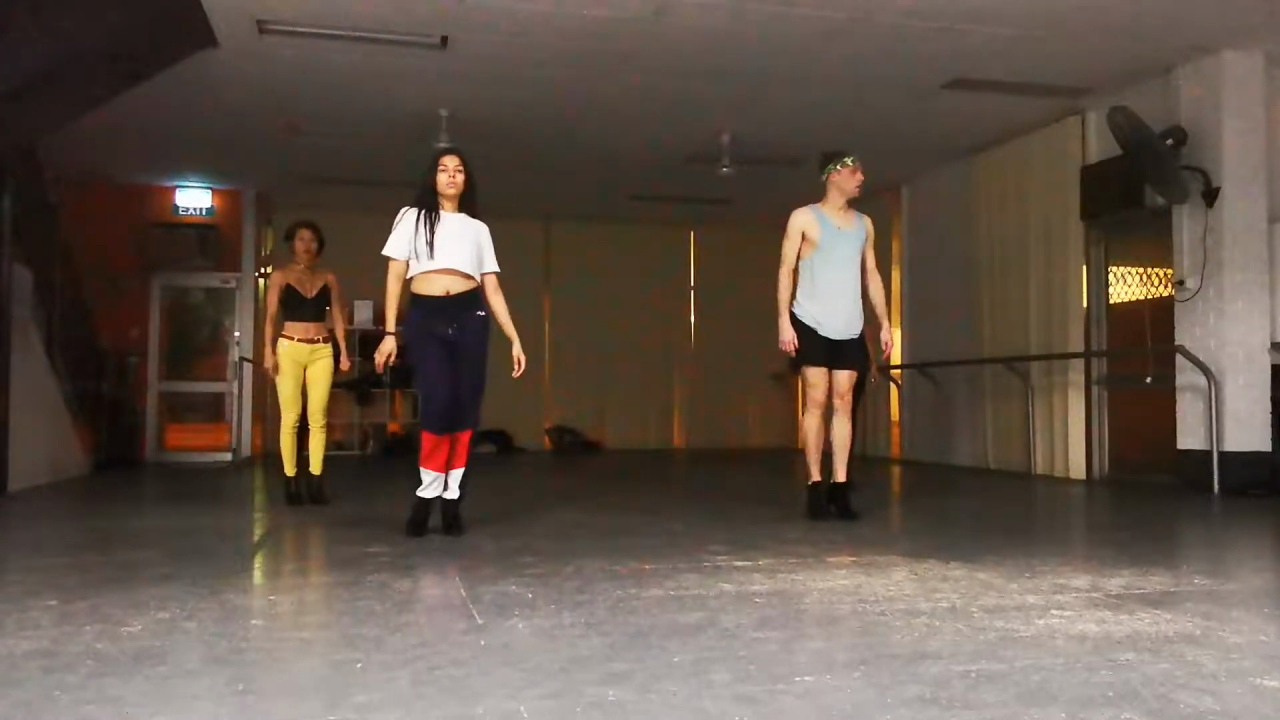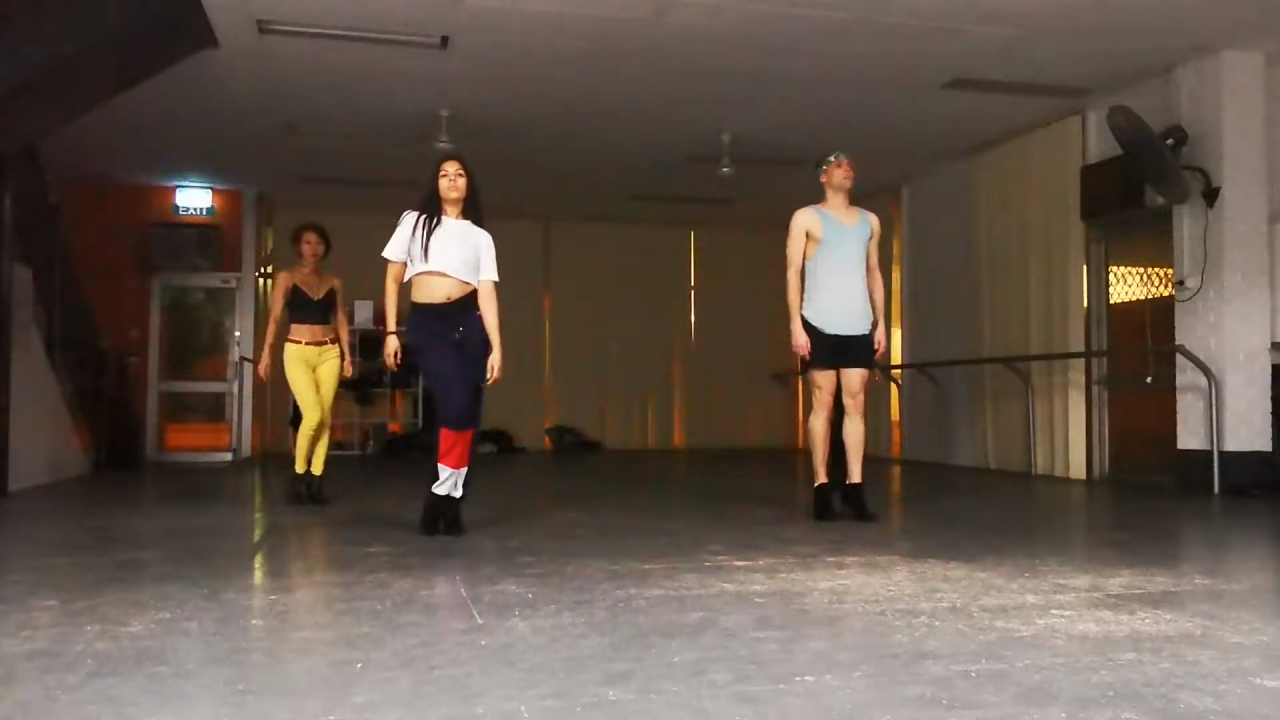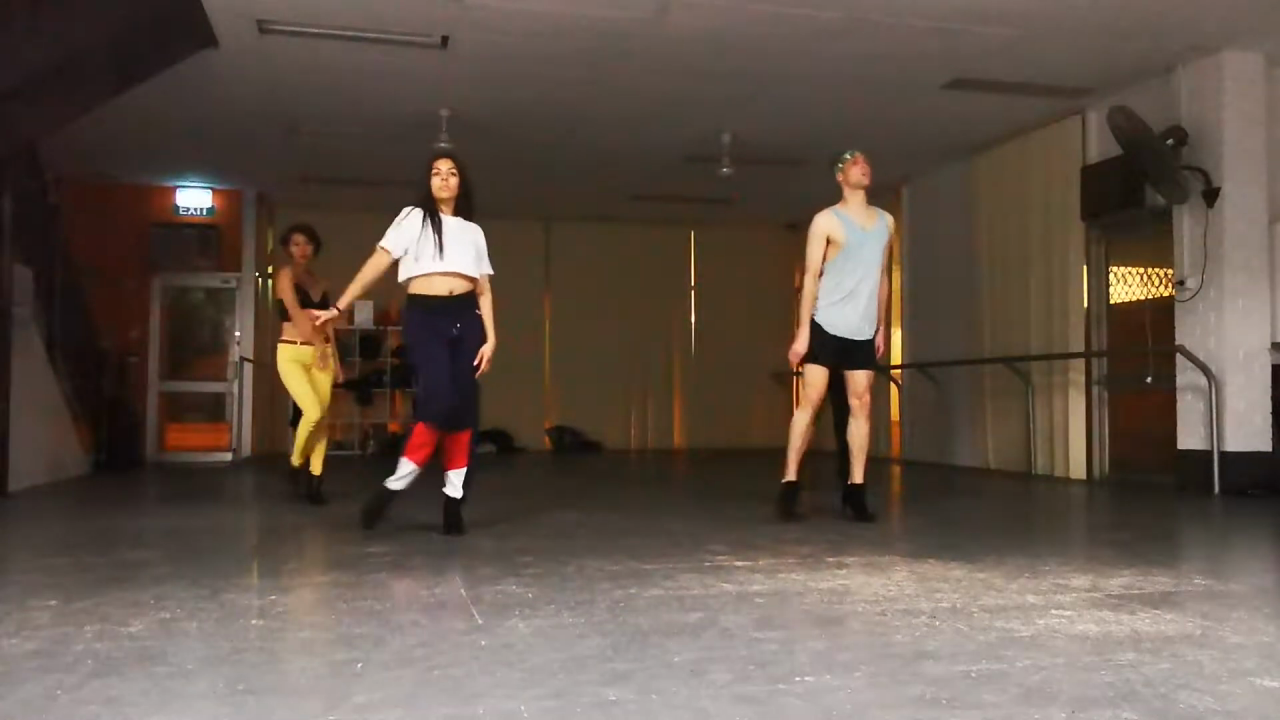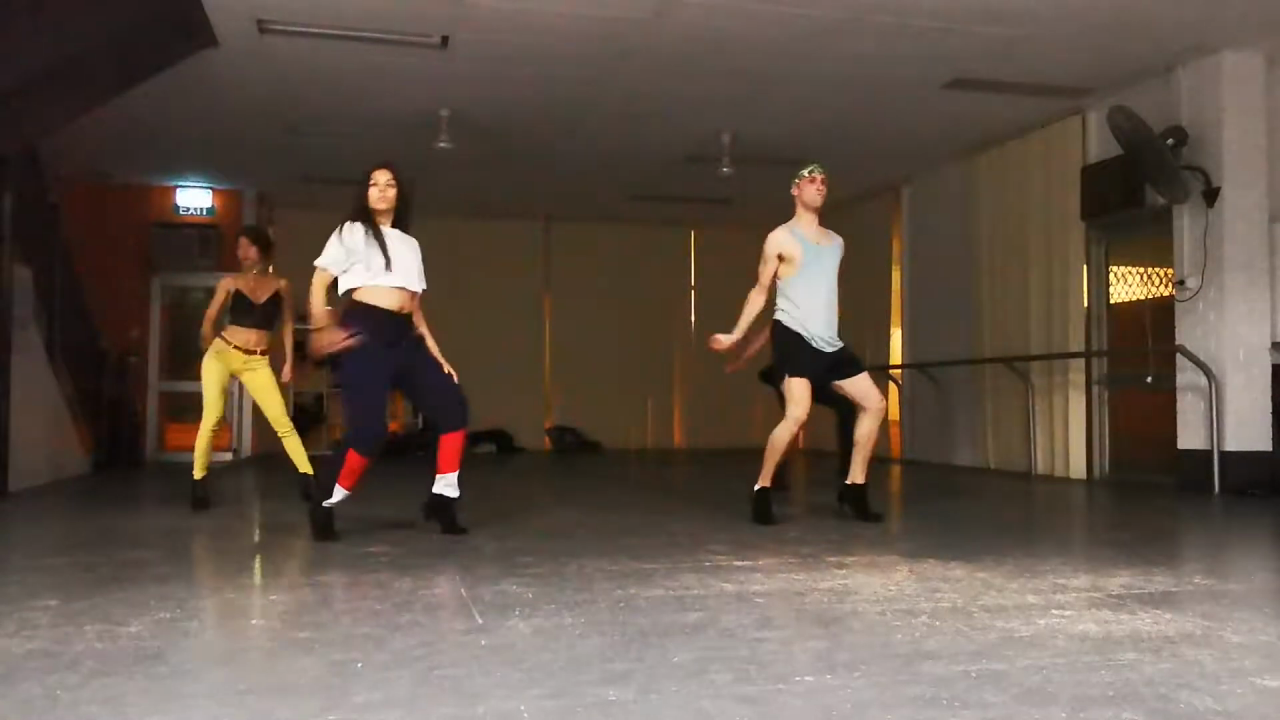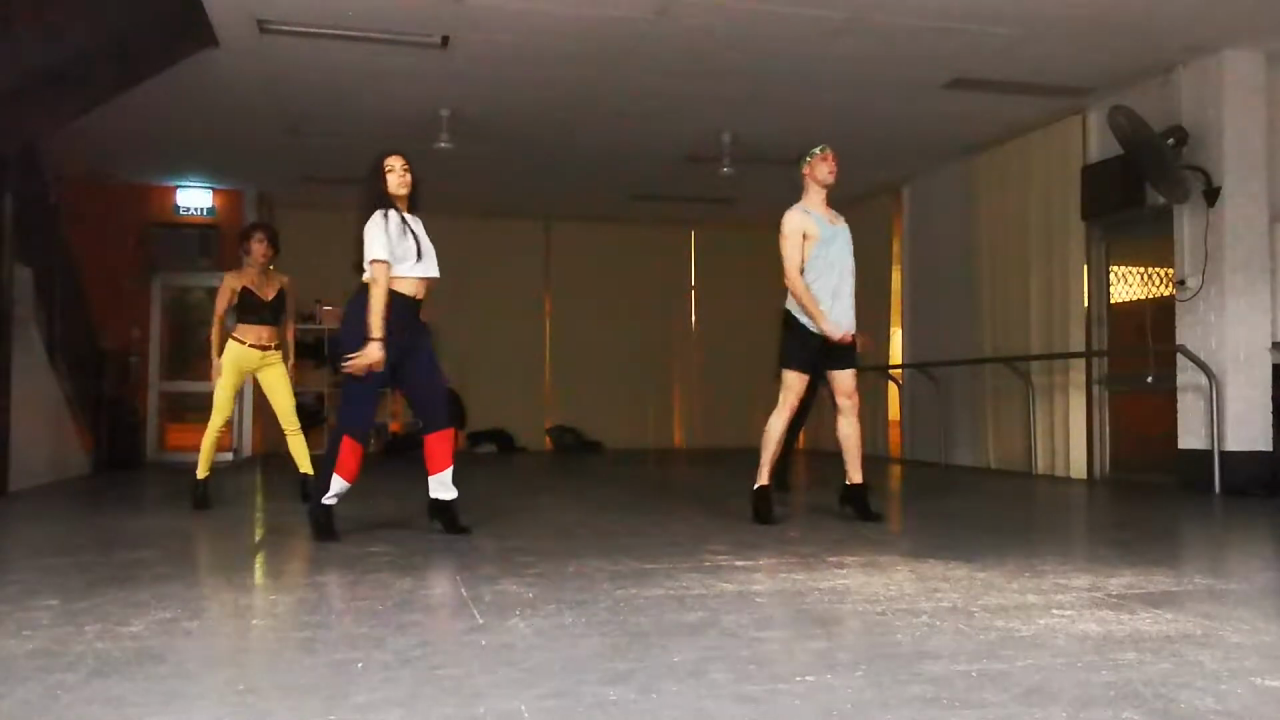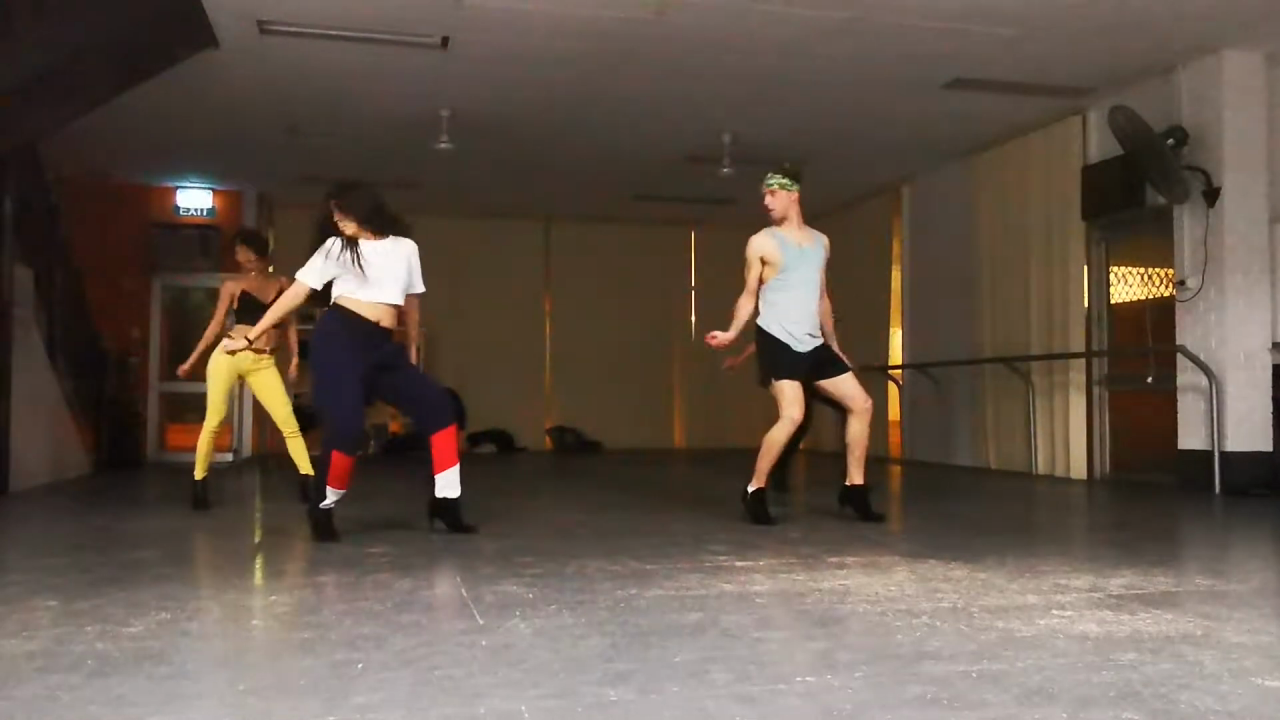
dt=0.7s
person 1, frame 1
left shoulder: (478, 228)
right shoulder: (412, 217)
left elbow: (493, 288)
right elbow: (395, 276)
left wrist: (515, 339)
right wrist: (390, 332)
left hip: (469, 317)
right hip: (425, 318)
left knee: (465, 409)
right knee: (436, 404)
left ankle: (451, 499)
right ankle: (426, 495)
person 1, frame 2
left shoulder: (480, 236)
right shoulder: (414, 221)
left elbow: (487, 294)
right elbow: (393, 279)
left wrist: (496, 348)
right wrist: (391, 333)
left hip: (468, 322)
right hip: (426, 324)
left knee: (468, 412)
right knee: (456, 404)
left ankle: (451, 498)
right ankle: (442, 491)
person 1, frame 3
left shoulder: (474, 231)
right shoulder: (414, 217)
left elbow: (484, 289)
right elbow: (378, 262)
left wrist: (491, 336)
right wrist: (340, 306)
left hip: (465, 319)
right hip: (425, 318)
left knee: (464, 410)
right knee: (438, 401)
left ankle: (452, 500)
right ankle: (394, 485)
person 1, frame 4
left shoulder: (410, 243)
right shoulder: (352, 232)
right elbow: (318, 284)
left wrist: (435, 351)
right wrist: (323, 325)
left hip: (404, 338)
right hip: (365, 334)
left knee: (451, 407)
right knee: (369, 429)
left ankle: (442, 498)
right ankle: (325, 505)
person 1, frame 5
left shoulder: (415, 223)
right shoulder: (382, 220)
right elbow: (378, 279)
left wrist: (418, 329)
right wrist: (375, 340)
left hip: (411, 325)
right hip: (376, 322)
left knee: (436, 407)
right knee: (358, 413)
left ankle: (442, 501)
right ankle: (324, 505)
person 1, frame 6
left shoulder: (405, 247)
right shoulder: (336, 248)
left elbow: (410, 306)
right elbow: (296, 292)
left wrist: (412, 358)
right wrist: (250, 337)
left hip: (382, 348)
right hip: (338, 340)
left knee: (437, 405)
right knee: (346, 428)
left ankle: (445, 502)
right ankle: (321, 509)
person 2, frame 1
left shoulder: (864, 224)
right shoulder: (803, 218)
left elbow: (871, 275)
right elbow: (786, 270)
left wrist: (884, 323)
right wrist: (784, 319)
left hip: (850, 328)
right hip: (811, 324)
left knee: (844, 403)
right knee: (816, 401)
left ankle: (839, 486)
right ankle: (815, 484)
person 2, frame 2
left shoulder: (869, 221)
right shoulder: (805, 218)
left elbow: (874, 273)
right elbow: (793, 273)
left wrist: (880, 322)
right wrist: (795, 324)
left hip: (858, 326)
right hip: (820, 324)
left knee: (854, 403)
right knee: (823, 403)
left ankle: (854, 486)
right ankle: (822, 486)
person 2, frame 3
left shoulder: (886, 221)
right shoulder: (826, 220)
right elbow: (811, 277)
left wrist: (881, 326)
right wrist: (802, 332)
left hip: (863, 330)
right hip: (825, 324)
left knee: (861, 405)
right knee: (810, 400)
left ankle: (855, 490)
right ankle: (789, 483)
person 2, frame 4
left shoulder: (837, 242)
right shoulder: (780, 239)
right elbow: (760, 290)
right wrist: (736, 333)
left hip: (830, 342)
right hip: (794, 335)
left knee: (875, 403)
right knee: (798, 414)
left ankle: (854, 487)
right ankle: (762, 490)
person 2, frame 5
left shoulder: (840, 220)
right shoulder: (795, 218)
right elbow: (792, 278)
left wrist: (848, 323)
right wrist: (823, 323)
left hip: (840, 326)
right hip: (806, 325)
left knee: (848, 403)
right knee: (788, 404)
left ankle: (854, 488)
right ankle: (762, 488)
person 2, frame 6
left shoulder: (821, 242)
right shoulder: (761, 243)
right elbow: (748, 295)
left wrist: (833, 343)
right wrist: (732, 332)
left hip: (812, 342)
right hip: (776, 341)
left knee: (860, 404)
right knee: (793, 414)
left ankle: (854, 489)
right ankle: (755, 490)
person 3, frame 1
left shoulder: (328, 279)
right shoulder: (280, 276)
left elbow: (337, 316)
right elbow: (271, 316)
left wrist: (343, 351)
right wrist: (269, 350)
left hip: (322, 350)
right hip: (289, 348)
left knee: (318, 418)
right knee: (290, 417)
left ankle: (315, 480)
right ankle: (291, 481)
person 3, frame 2
left shoulder: (333, 282)
right shoulder: (286, 278)
left elbow: (340, 320)
right elbow: (275, 317)
left wrist: (347, 356)
right wrist: (266, 354)
left hip: (329, 352)
right hip: (297, 351)
left knee: (324, 418)
right knee: (312, 414)
left ankle: (315, 481)
right ankle: (298, 475)
person 3, frame 3
left shoulder: (319, 282)
right shoulder: (286, 274)
right elbow: (295, 311)
left wrist: (335, 360)
right wrist: (317, 346)
left hip: (321, 353)
right hip: (291, 353)
left knee: (321, 418)
right knee: (313, 412)
left ankle: (315, 481)
right ankle: (295, 466)
person 3, frame 4
left shoulder: (279, 284)
right shoulder: (230, 282)
left elbow: (287, 326)
right elbow: (210, 317)
left wrist: (289, 361)
right wrist: (208, 338)
left hip: (256, 362)
right hip: (222, 354)
left knee: (282, 422)
right knee: (211, 419)
left ankle: (308, 480)
right ankle: (198, 483)
person 3, frame 5
left shoulder: (282, 281)
right shoulder: (233, 279)
left elbow: (288, 321)
right elbow: (218, 318)
left wrist: (291, 357)
right wrist: (215, 356)
left hip: (272, 358)
right hip: (238, 353)
left knee: (291, 421)
right knee: (219, 420)
left ankle: (309, 480)
right ankle: (201, 482)
person 3, frame 6
left shoulder: (282, 283)
right shoulder: (232, 285)
left elbow: (290, 323)
right elbow: (216, 324)
left wrist: (294, 358)
right wrist: (192, 359)
left hip: (262, 362)
right hip: (228, 355)
left knee: (288, 422)
right knee: (213, 421)
left ankle: (309, 479)
right ankle: (199, 482)
